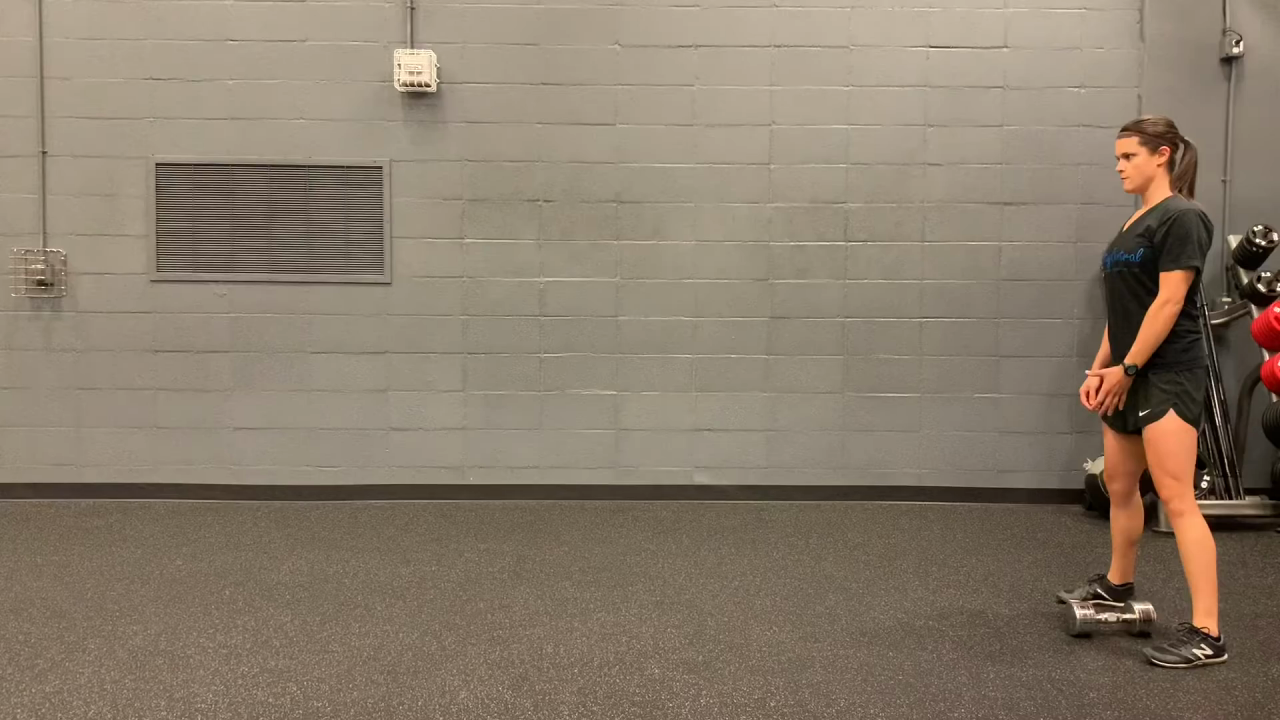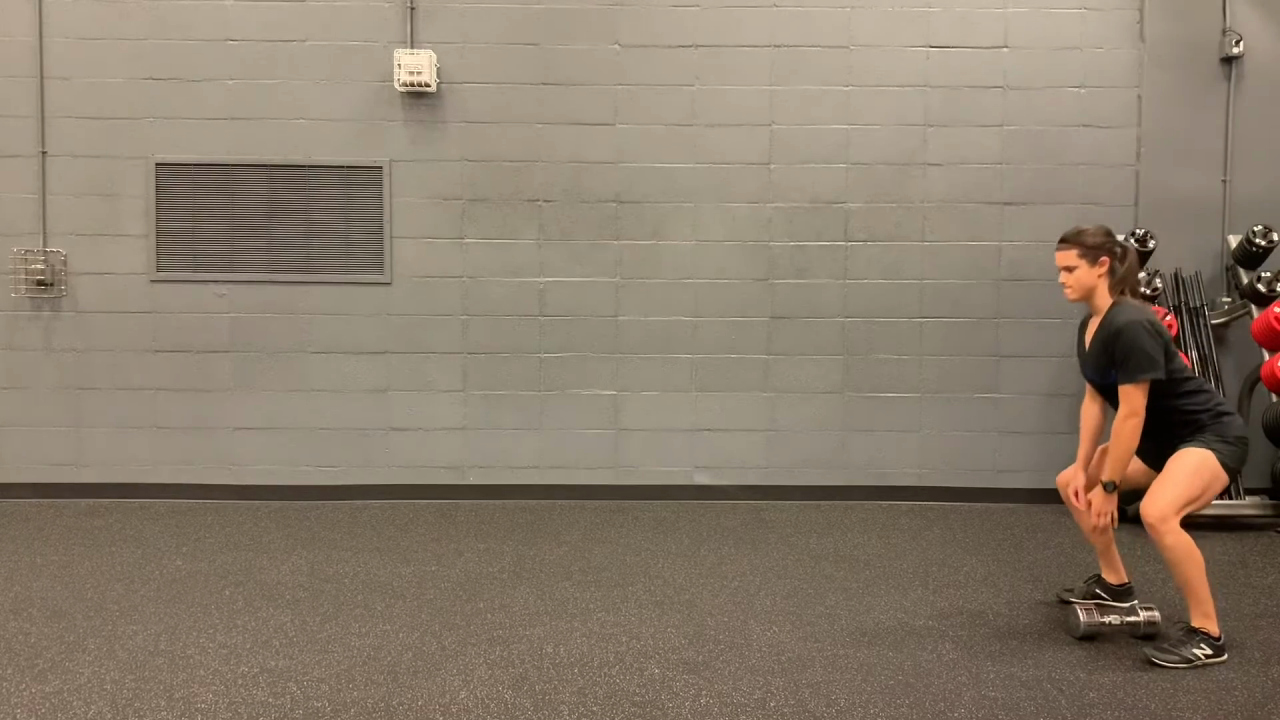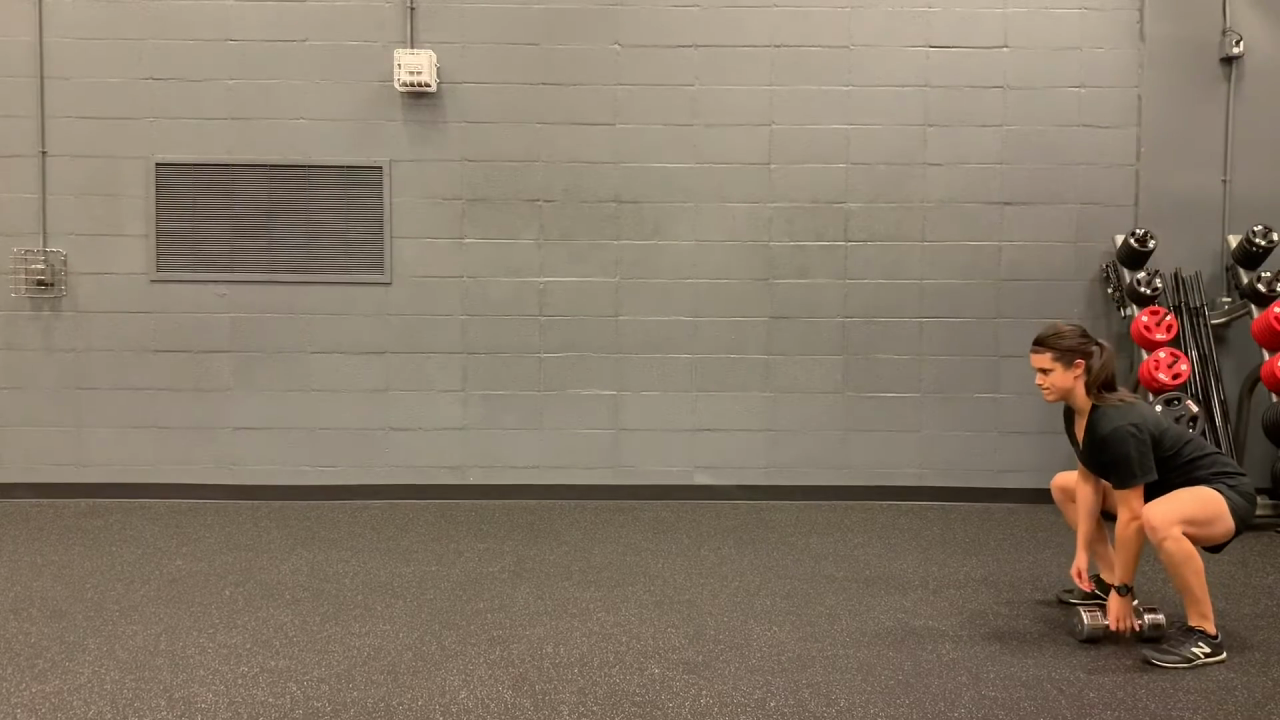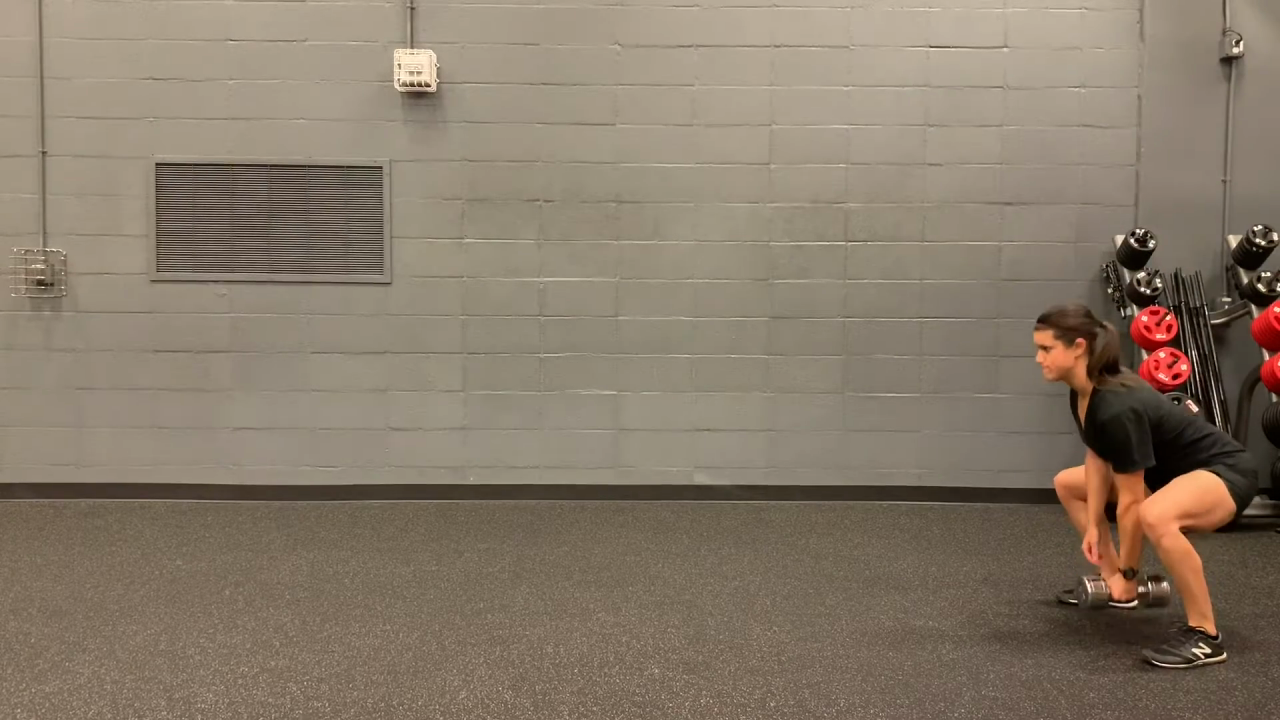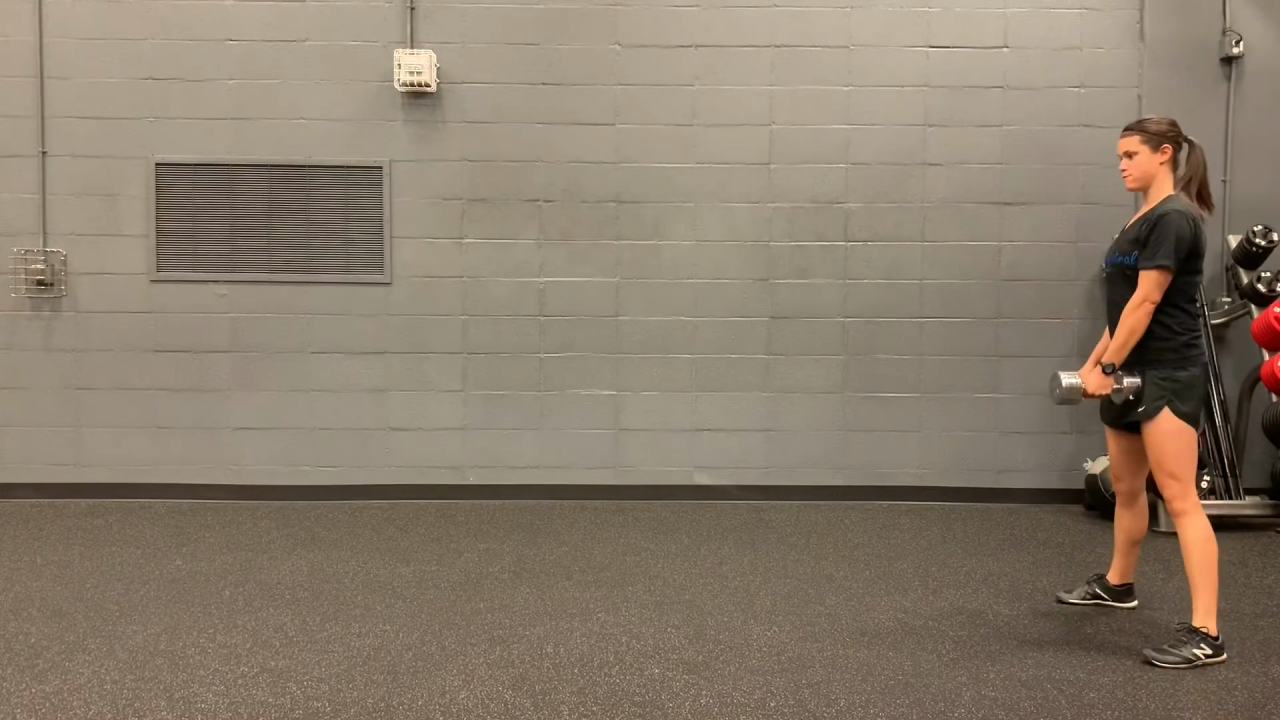
dt=1s
person 1, frame 1
left shoulder: (1182, 218)
right shoulder: (1136, 222)
left elbow: (1169, 303)
left wrist: (1126, 369)
right wrist: (1099, 368)
left hip: (1167, 378)
right hip: (1129, 376)
left knee: (1176, 498)
right knee: (1119, 487)
left ankle: (1207, 634)
right ankle: (1116, 586)
person 1, frame 2
left shoulder: (1130, 326)
right shoulder: (1088, 326)
left elbow: (1132, 415)
right elbow: (1094, 401)
left wrist: (1108, 489)
right wrist: (1082, 471)
left hip: (1213, 436)
right hip: (1162, 438)
left knee: (1157, 512)
right knee: (1069, 485)
left ankle: (1207, 634)
right ankle: (1115, 584)
person 1, frame 3
left shoulder: (1118, 426)
right shoulder: (1075, 412)
left elbow: (1132, 517)
right elbow: (1089, 480)
left wrist: (1123, 593)
right wrist: (1082, 550)
left hip: (1223, 494)
right hip: (1165, 487)
left knee: (1158, 519)
right knee: (1063, 486)
left ankle: (1204, 633)
right ankle: (1106, 580)
person 1, frame 4
left shoulder: (1117, 408)
right shoulder: (1081, 393)
left elbow: (1132, 502)
right elbow: (1097, 459)
left wrist: (1128, 573)
right wrist: (1093, 528)
left hip: (1224, 471)
right hip: (1168, 470)
left knee: (1156, 517)
right knee: (1067, 484)
left ankle: (1205, 635)
right ankle: (1112, 585)
person 1, frame 5
left shoulder: (1174, 217)
right shoulder: (1144, 217)
left elbow: (1147, 302)
left wrist: (1106, 368)
right wrist: (1095, 362)
left hip: (1167, 375)
right hip: (1133, 373)
left knee: (1179, 499)
right knee: (1126, 488)
left ankle: (1205, 634)
right ankle: (1116, 584)
